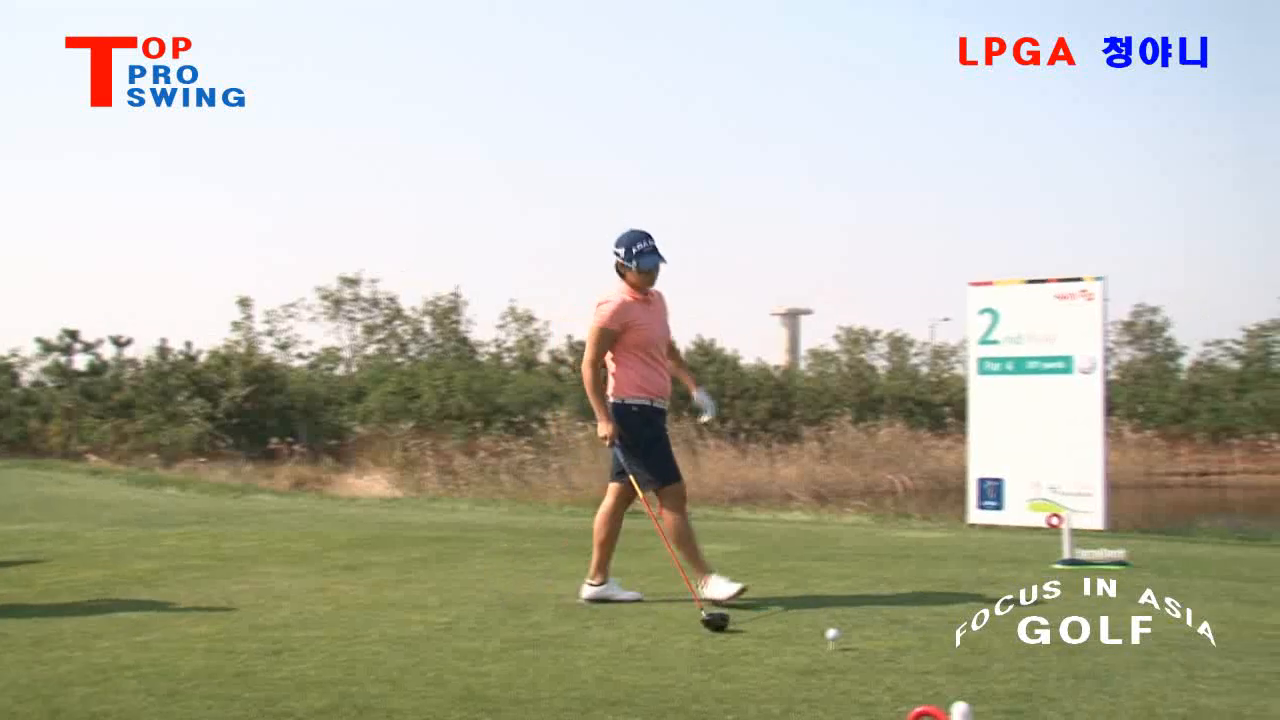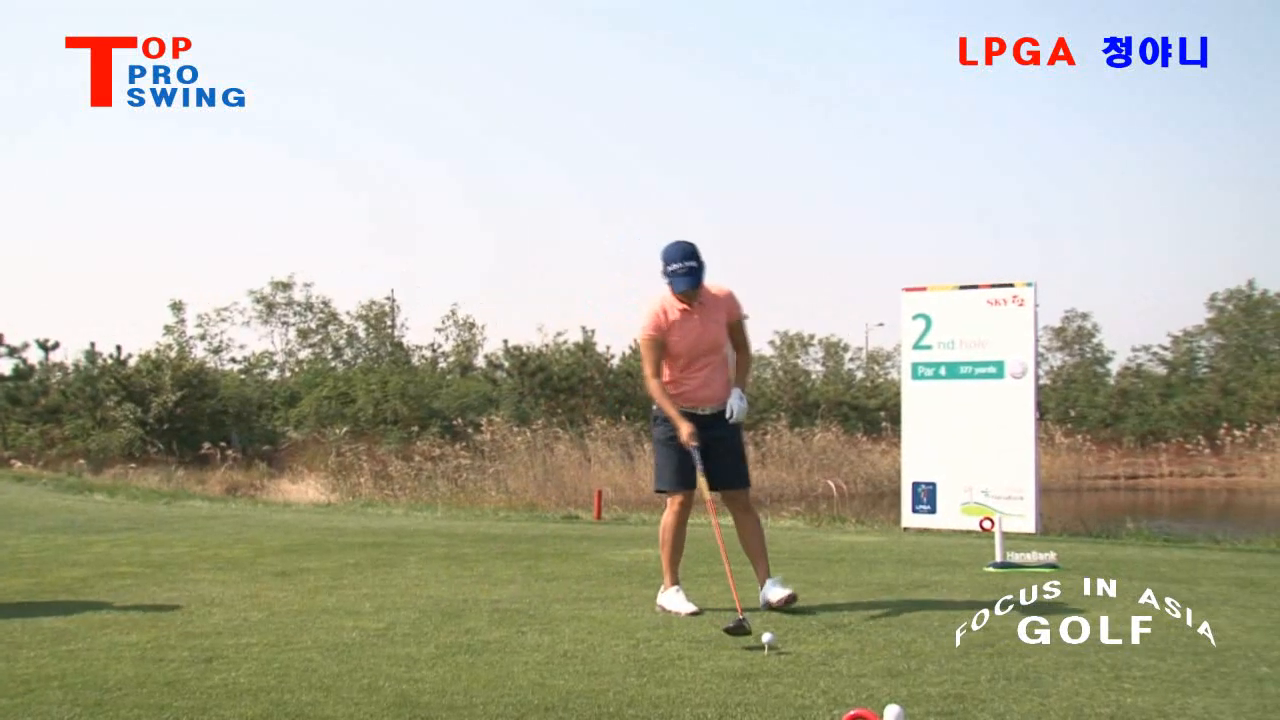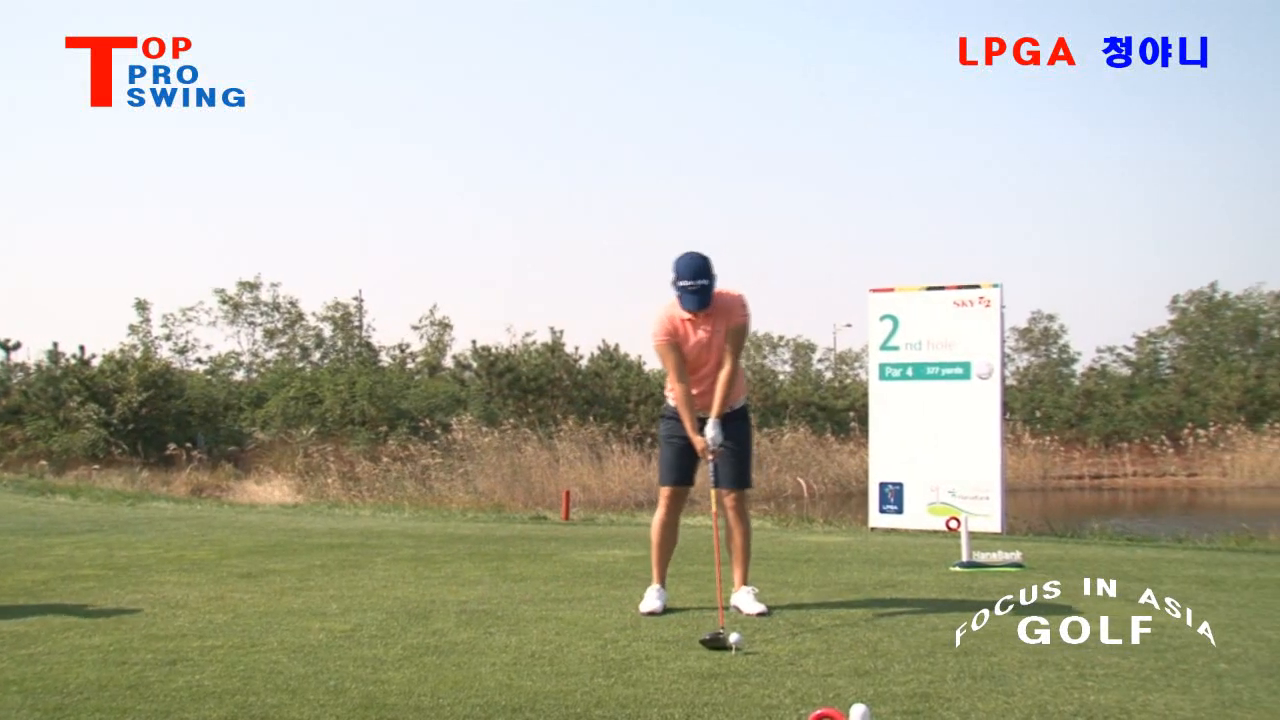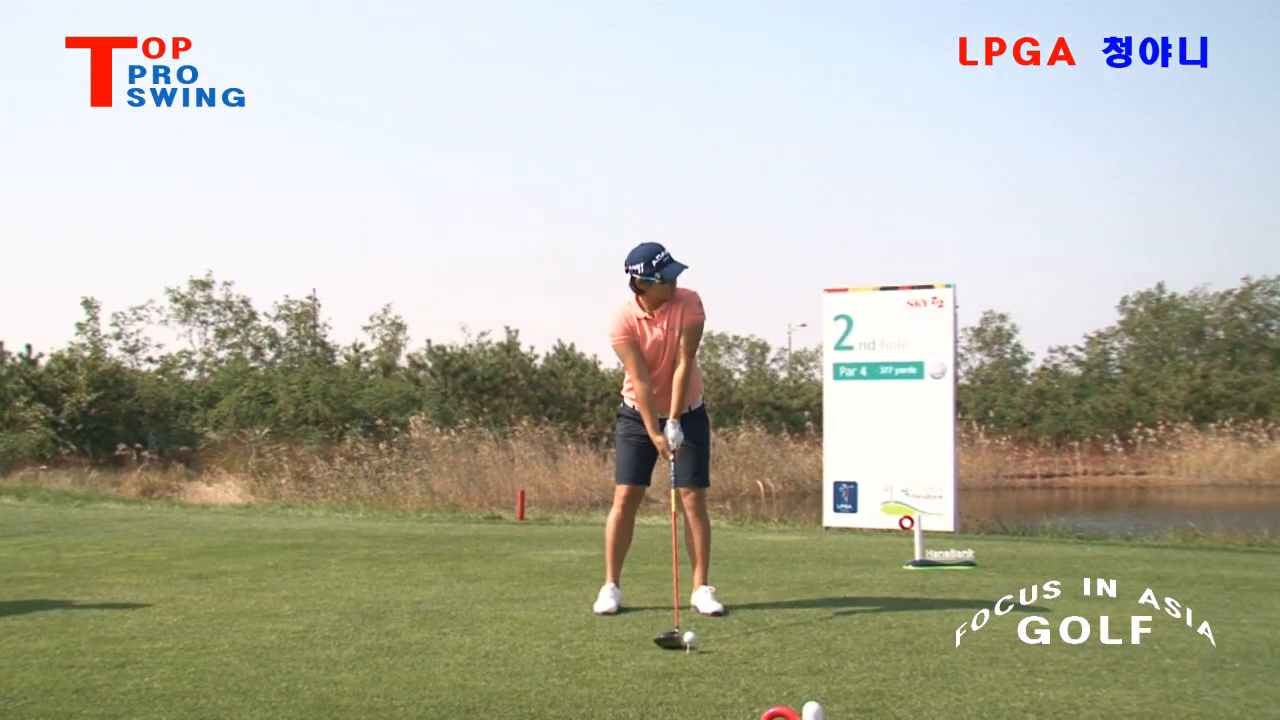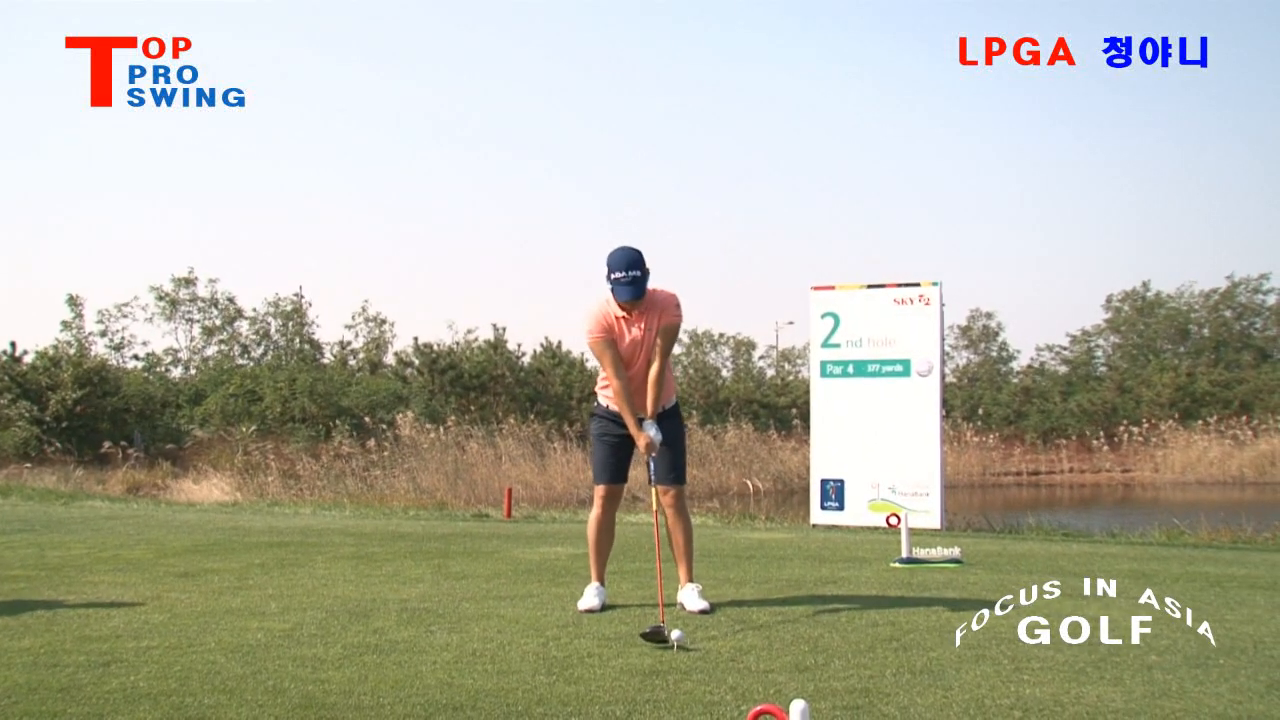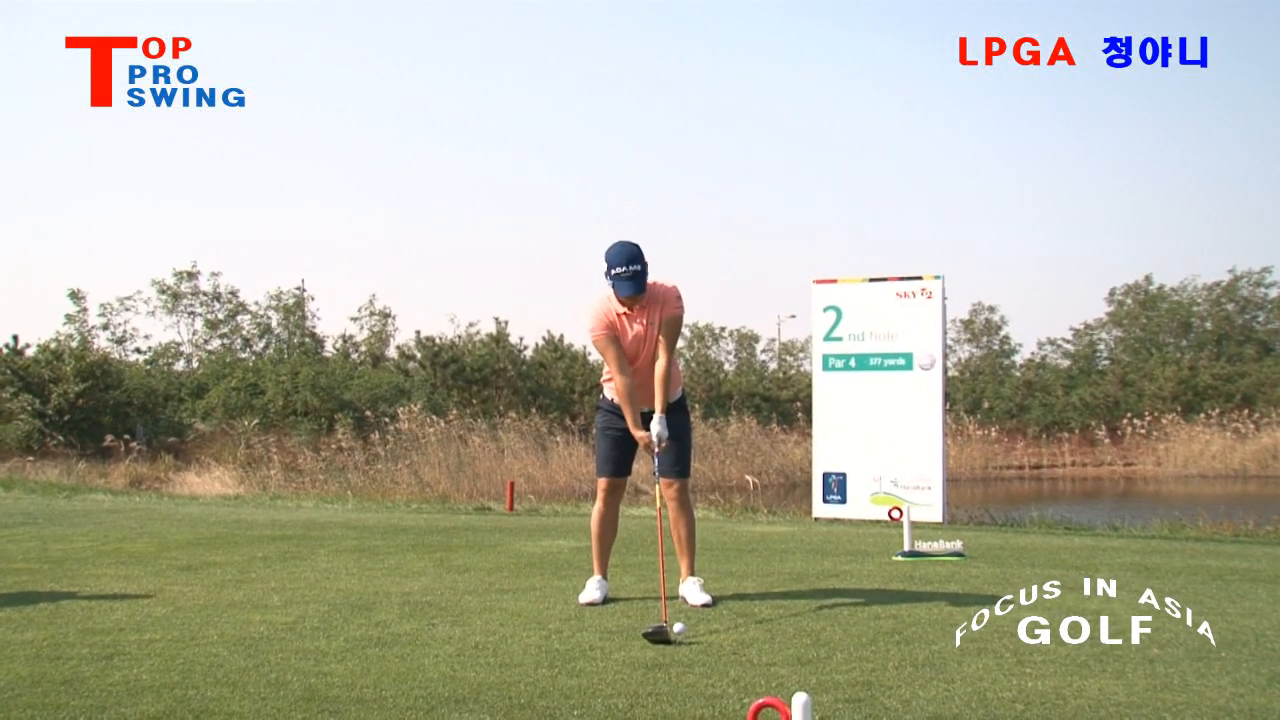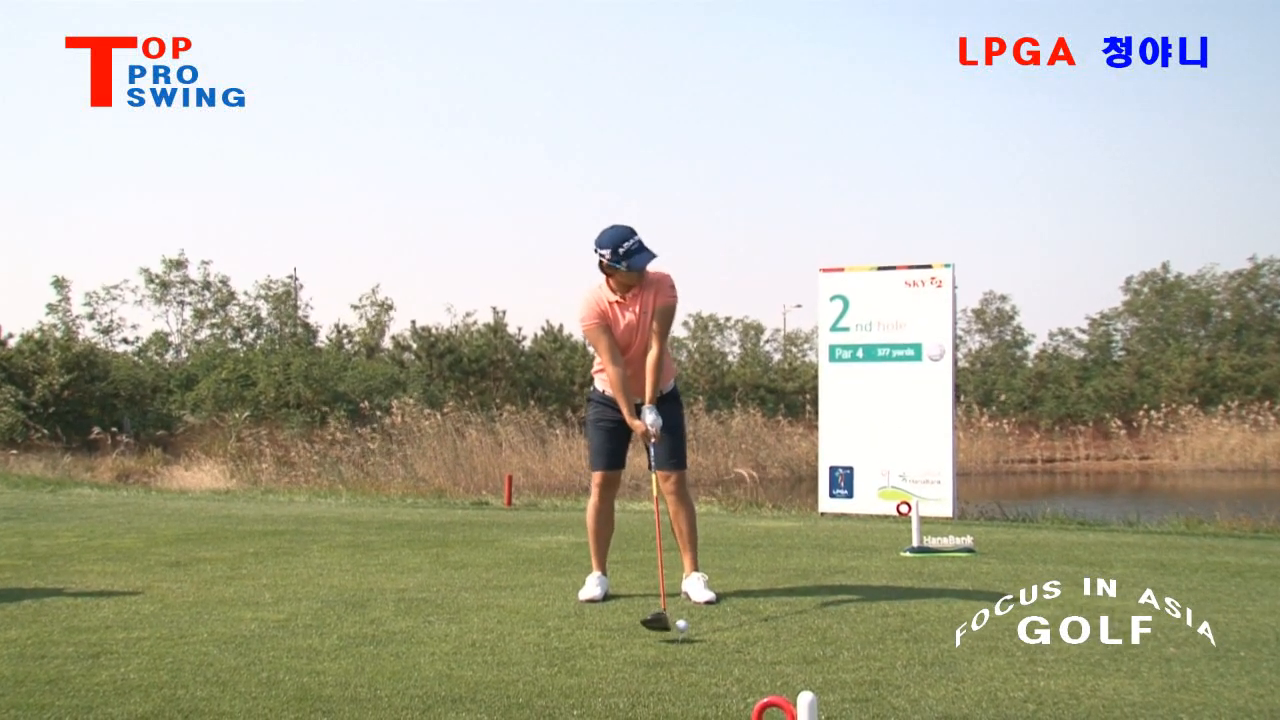
dt=0.7s
person 1, frame 1
left shoulder: (655, 300)
right shoulder: (615, 307)
left elbow: (668, 351)
right elbow: (590, 365)
left wrist: (696, 388)
right wrist: (603, 418)
left hip: (649, 412)
right hip: (632, 414)
left knee: (618, 496)
right knee: (673, 496)
left ankle: (597, 580)
right ankle: (706, 579)
person 1, frame 2
left shoulder: (725, 301)
right shoulder: (657, 316)
left elbow: (741, 349)
right elbow: (654, 378)
left wrist: (737, 390)
right wrist: (680, 423)
left hip: (722, 415)
right hip: (675, 417)
left knee: (740, 500)
right knee: (678, 502)
left ankle: (767, 583)
right ankle: (669, 589)
person 1, frame 3
left shoulder: (734, 305)
right shoulder: (666, 321)
left elbow: (730, 366)
right elbow: (679, 381)
left wrist: (715, 421)
right wrist: (694, 435)
left hip: (729, 414)
right hip: (680, 415)
left knee: (734, 500)
right knee: (670, 498)
left ankle: (741, 588)
right ankle: (657, 586)
person 1, frame 4
left shoulder: (689, 302)
right shoulder: (623, 321)
left elbow: (684, 364)
right elbow: (640, 380)
left wrist: (675, 422)
right wrist: (655, 434)
left hip: (687, 414)
right hip: (637, 415)
left knee: (693, 499)
right knee: (625, 498)
left ankle: (702, 589)
right ankle: (611, 586)
person 1, frame 5
left shoulder: (668, 304)
right shoulder: (600, 318)
left elbow: (657, 365)
right elbow: (617, 379)
left wrist: (651, 421)
right wrist: (636, 433)
left hip: (663, 411)
right hip: (612, 414)
left knee: (673, 495)
right knee: (604, 497)
left ankle: (688, 586)
right ankle: (596, 585)
person 1, frame 6
left shoulder: (669, 297)
right shoulder: (601, 315)
left elbow: (664, 358)
right elbow: (620, 374)
left wrist: (660, 416)
right wrist: (636, 428)
left hip: (668, 405)
right hip: (616, 408)
left knee: (676, 490)
right knee: (607, 489)
left ankle: (688, 579)
right ankle: (598, 578)
person 1, frame 7
left shoulder: (662, 285)
right shoulder: (593, 304)
left elbow: (655, 348)
right elbow: (613, 365)
left wrist: (650, 406)
right wrist: (631, 419)
left hip: (661, 395)
right hip: (608, 400)
left knee: (674, 482)
right knee: (602, 484)
left ankle: (692, 575)
right ankle: (598, 575)
